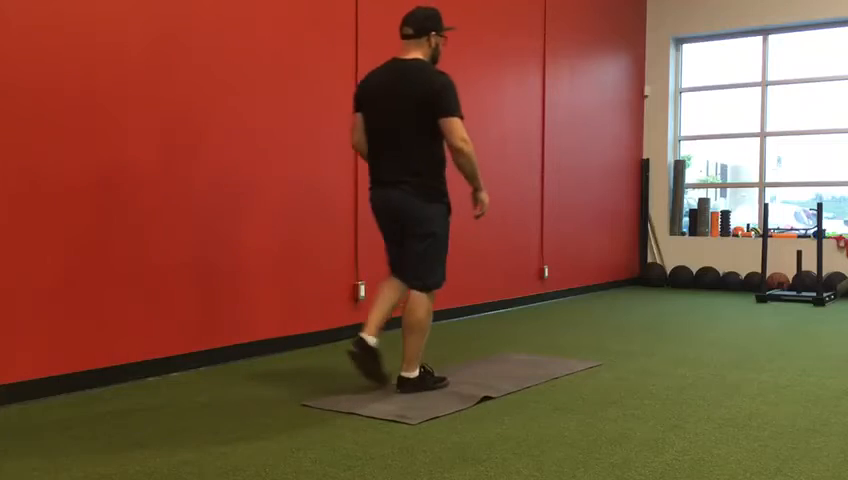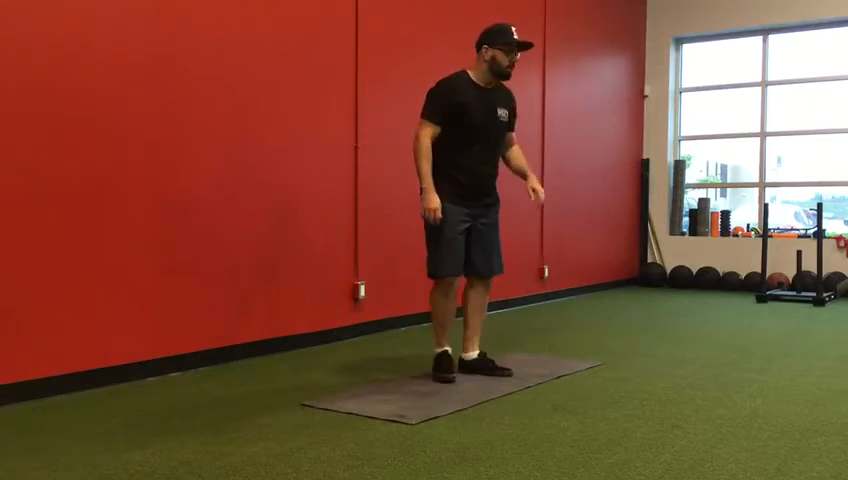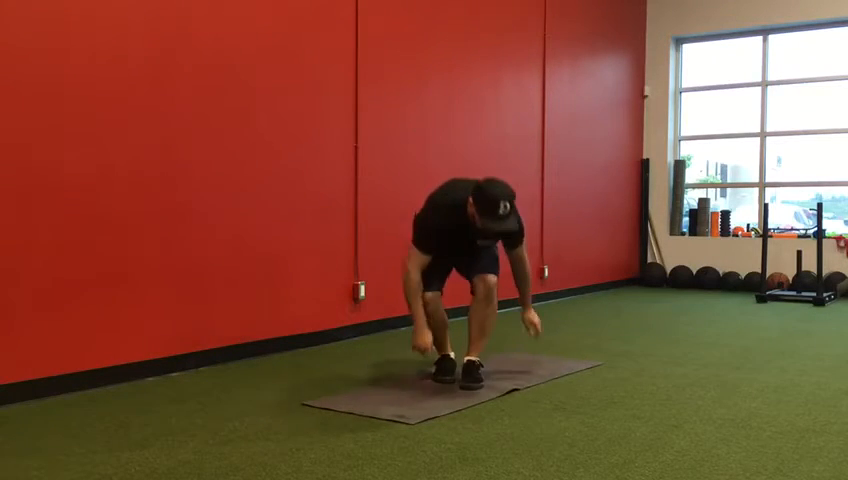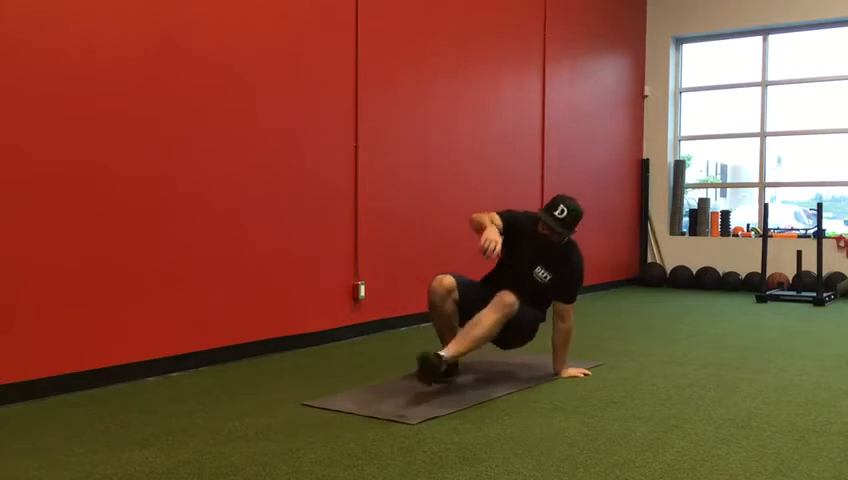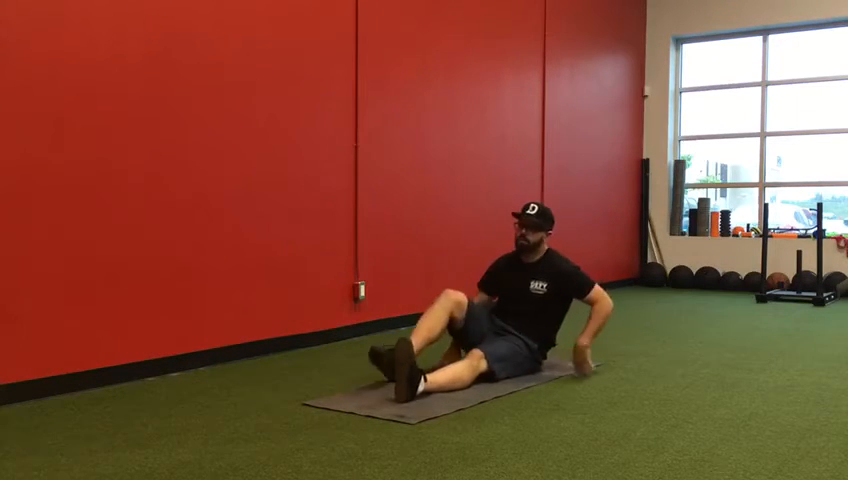
dt=1s
person 1, frame 1
left shoulder: (371, 81)
right shoulder: (436, 82)
left elbow: (359, 141)
right elbow: (459, 143)
right wrist: (479, 188)
left hip: (383, 193)
right hip: (423, 198)
left knee: (404, 274)
right knee: (424, 286)
left ankle: (368, 339)
right ankle: (411, 373)
person 1, frame 2
left shoulder: (505, 98)
right shoulder: (450, 89)
left elbow: (509, 145)
right elbow: (423, 139)
left wrist: (529, 176)
right wrist: (429, 191)
left hip: (485, 201)
right hip: (449, 200)
left knee: (482, 278)
right knee: (448, 278)
left ankle: (471, 355)
right ankle: (442, 351)
person 1, frame 3
left shoulder: (507, 217)
right shoulder: (442, 208)
left elbow: (518, 259)
right elbow: (412, 269)
left wrist: (527, 308)
right wrist: (420, 327)
left hip: (477, 247)
right hip: (439, 245)
left knee: (487, 284)
right knee: (429, 297)
left ankle: (472, 361)
right ankle: (446, 357)
person 1, frame 4
left shoulder: (571, 261)
right shoulder: (524, 222)
left elbow: (562, 318)
right elbow: (477, 218)
left wrist: (560, 368)
right wrist: (490, 230)
left hip: (521, 321)
right hip: (487, 294)
left knee: (505, 301)
right knee: (442, 285)
left ankle: (442, 358)
right ankle: (448, 359)
person 1, frame 5
left shoulder: (561, 271)
right shoulder: (504, 264)
left elbow: (604, 304)
right elbow: (480, 302)
left wrist: (583, 345)
right wrist: (456, 342)
left hip: (524, 345)
right hip: (491, 326)
left knee: (477, 359)
right knee: (452, 298)
left ankle: (418, 384)
right ankle: (402, 358)
